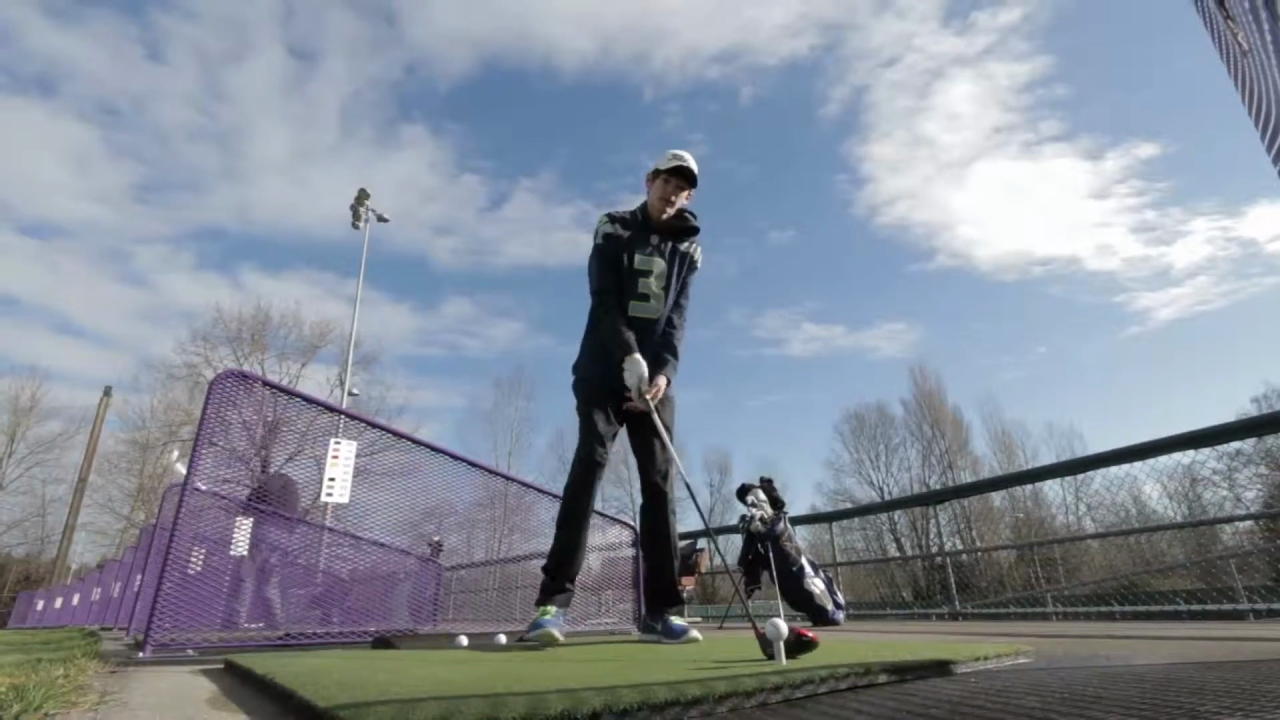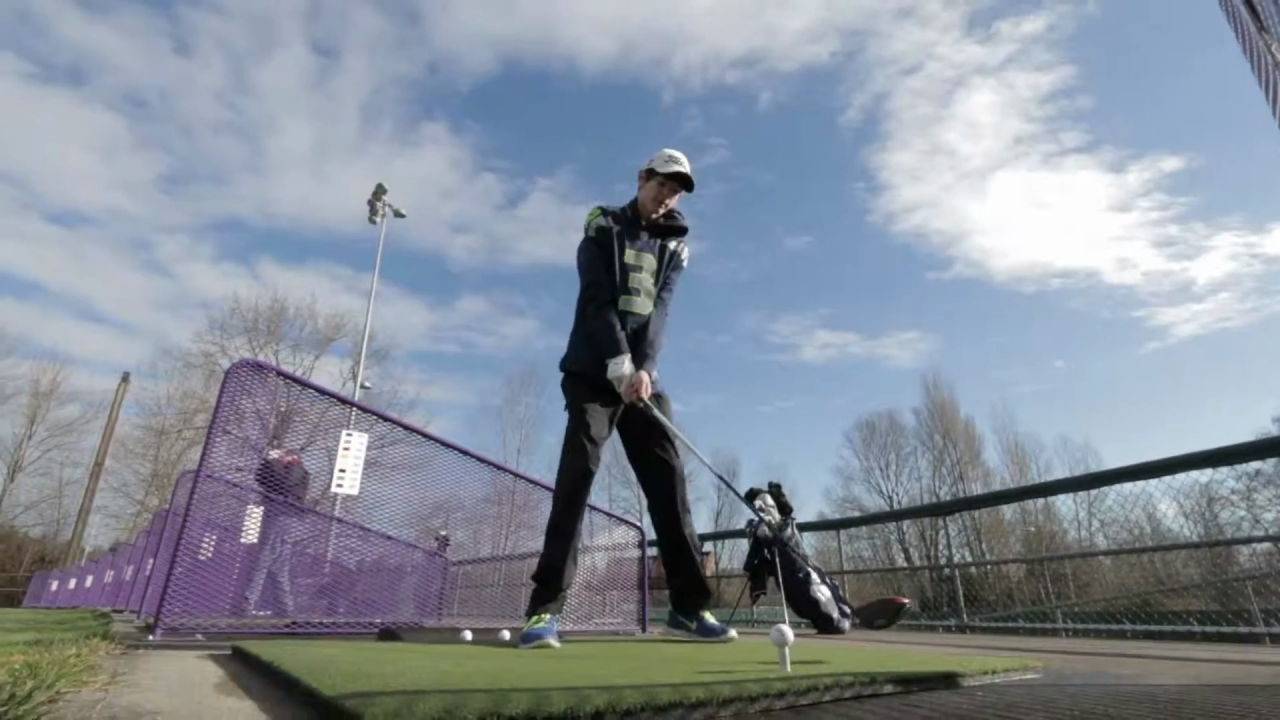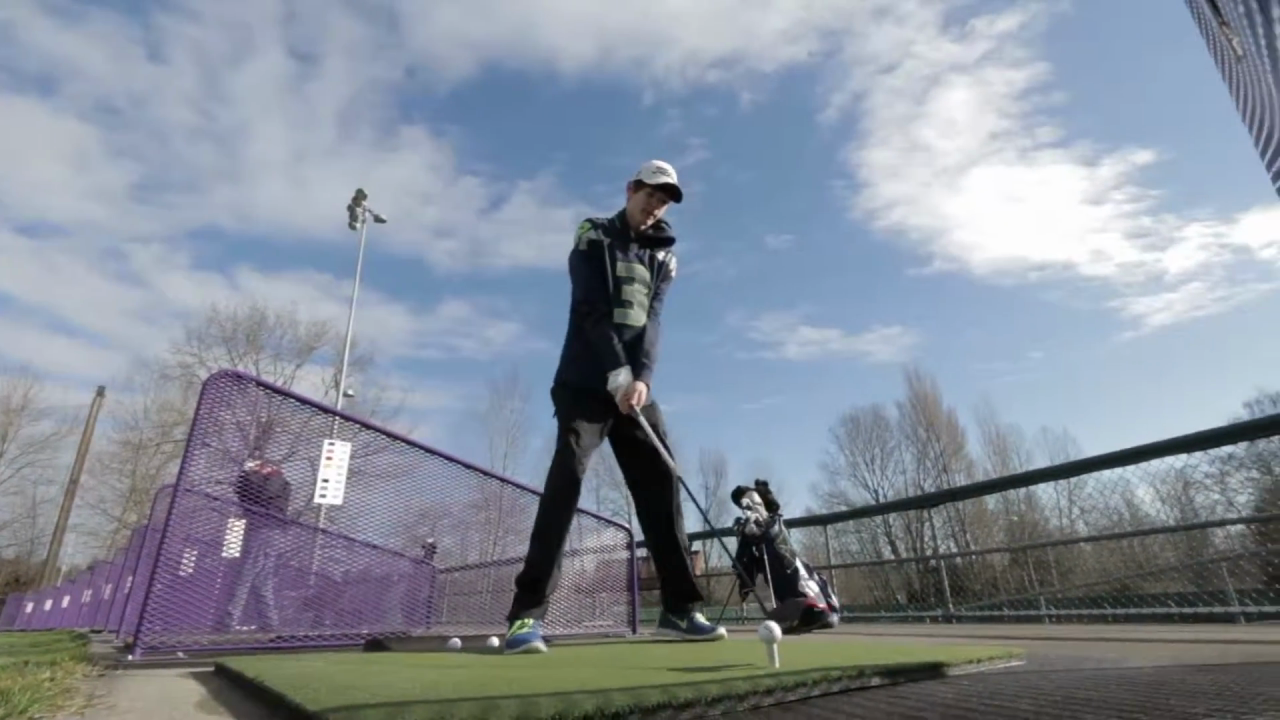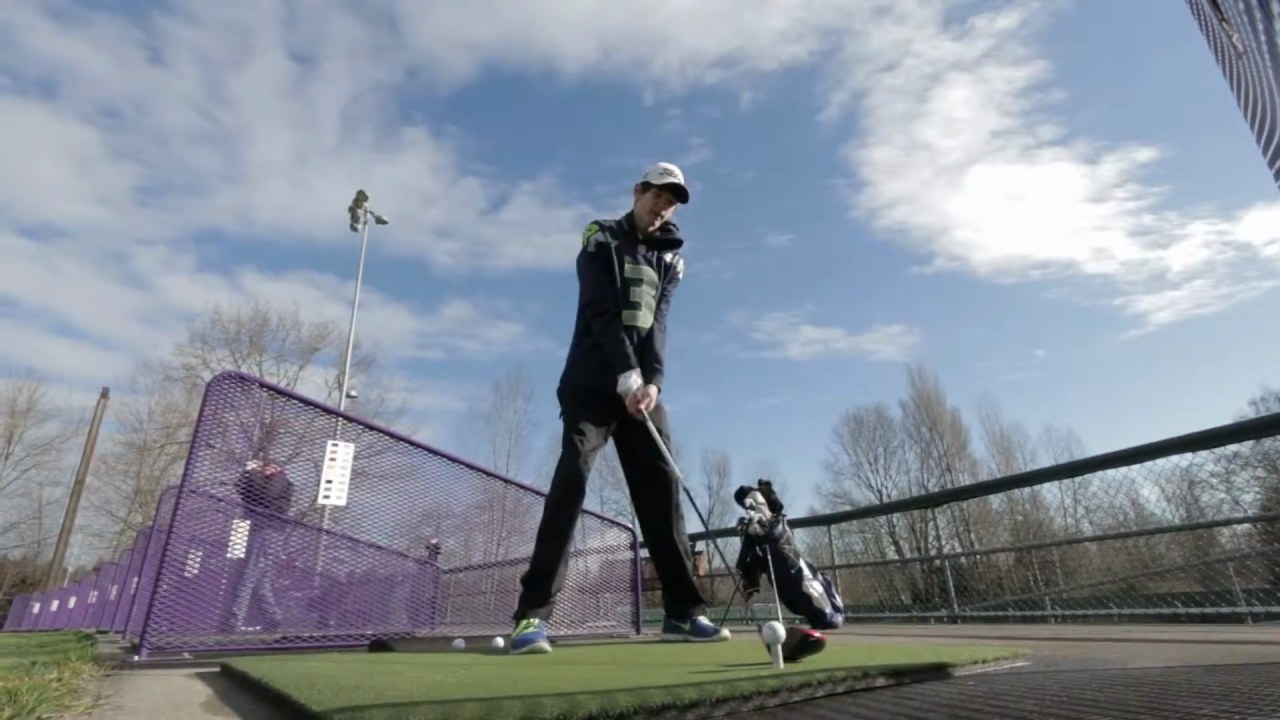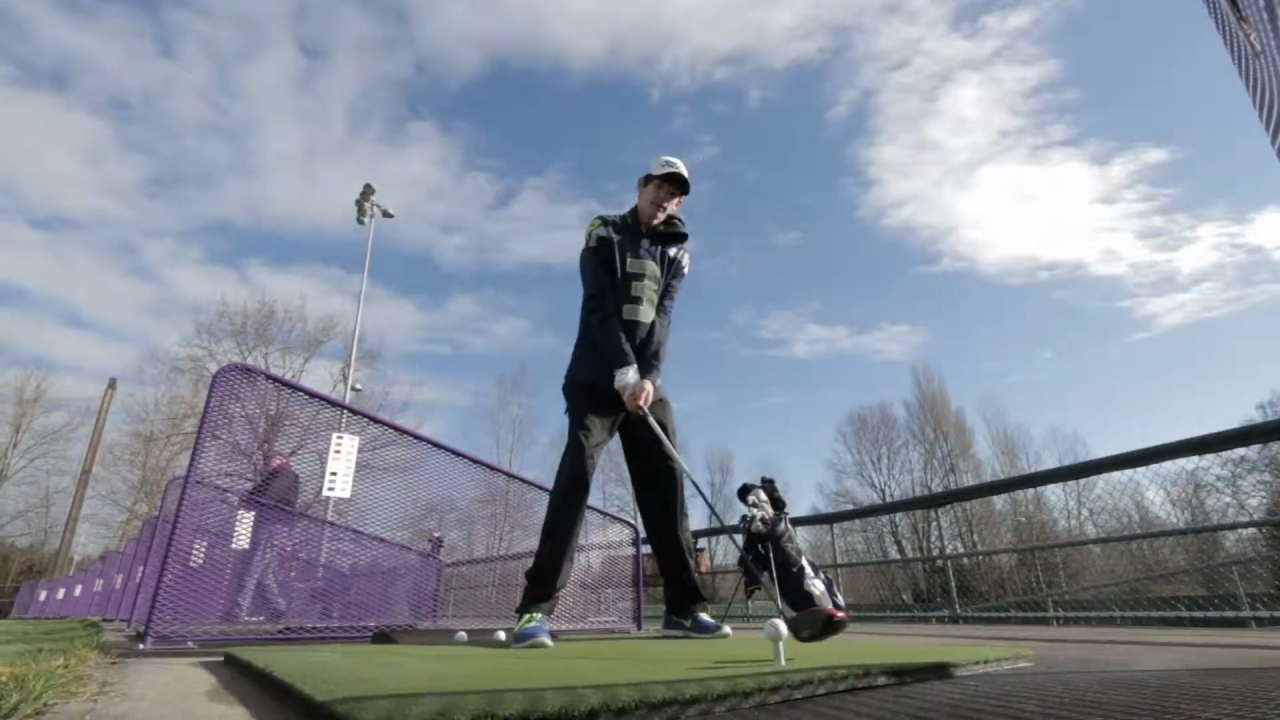
dt=0.5s
person 1, frame 1
left shoulder: (688, 248)
right shoulder: (614, 230)
left elbow: (677, 316)
right elbow: (606, 302)
left wrist: (664, 373)
right wrist: (631, 358)
left hip: (654, 378)
right hip: (603, 375)
left knee: (659, 484)
right knee: (590, 463)
left ankle: (660, 609)
right ankle: (553, 601)
person 1, frame 2
left shoulder: (674, 246)
right shoulder: (603, 225)
left elbow: (658, 309)
right elbow: (597, 298)
left wrist: (645, 368)
right wrist: (619, 362)
left hip: (642, 375)
right hip: (593, 372)
left knee: (667, 478)
right knee: (578, 471)
left ankle: (689, 604)
right ankle: (546, 608)
person 1, frame 3
left shoulder: (662, 257)
right shoulder: (593, 237)
left elbow: (652, 320)
right elbow: (593, 311)
left wrist: (641, 378)
right wrist: (618, 374)
left hip: (635, 384)
right hip: (585, 383)
left knee: (661, 484)
right knee: (566, 478)
left ankle: (679, 606)
right ankle: (526, 615)
person 1, frame 4
left shoulder: (670, 257)
right shoulder: (601, 238)
left elbow: (658, 323)
right elbow: (603, 313)
left wrist: (653, 382)
right wrist: (628, 377)
left hip: (644, 387)
right hip: (591, 384)
left knee: (662, 489)
right knee: (571, 477)
left ankle: (682, 610)
right ankle: (532, 614)
person 1, frame 5
left shoulder: (676, 252)
right shoulder: (605, 233)
left elbow: (661, 317)
right elbow: (602, 307)
left wrist: (649, 377)
right wrist: (624, 372)
left hip: (647, 382)
right hip: (596, 378)
left knee: (667, 485)
right knee: (577, 474)
left ankle: (683, 607)
right ankle: (536, 608)
